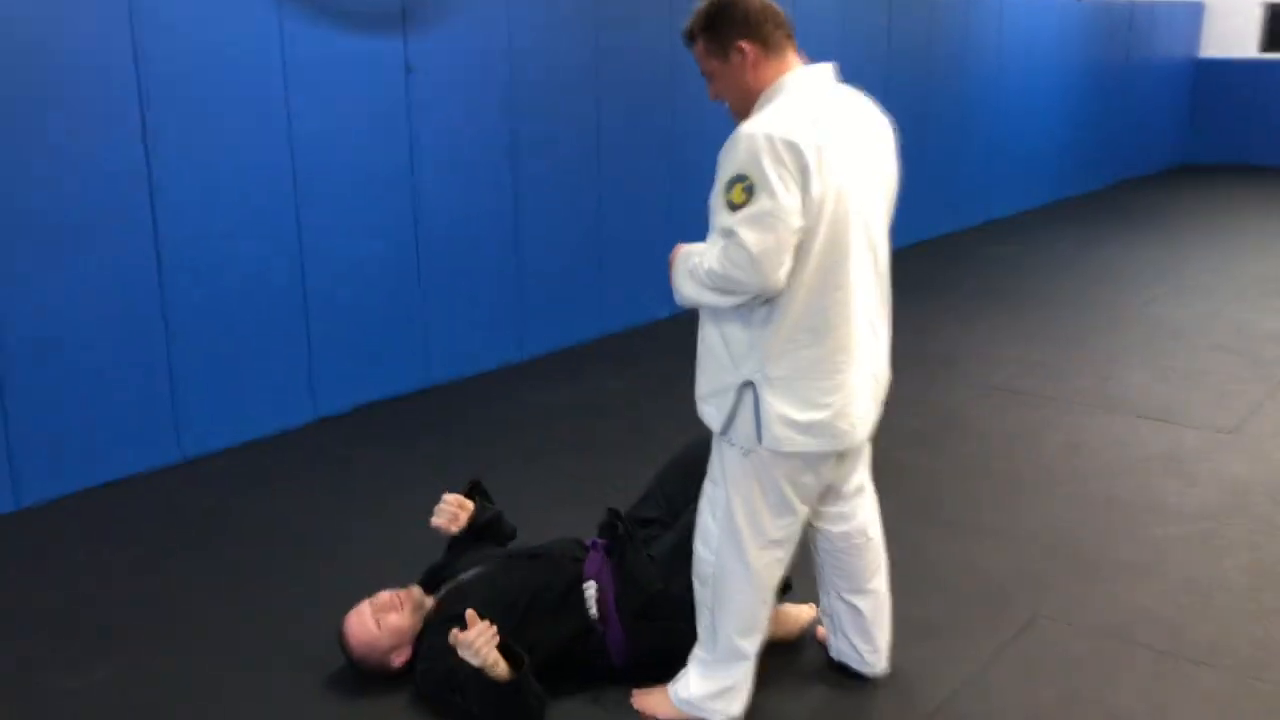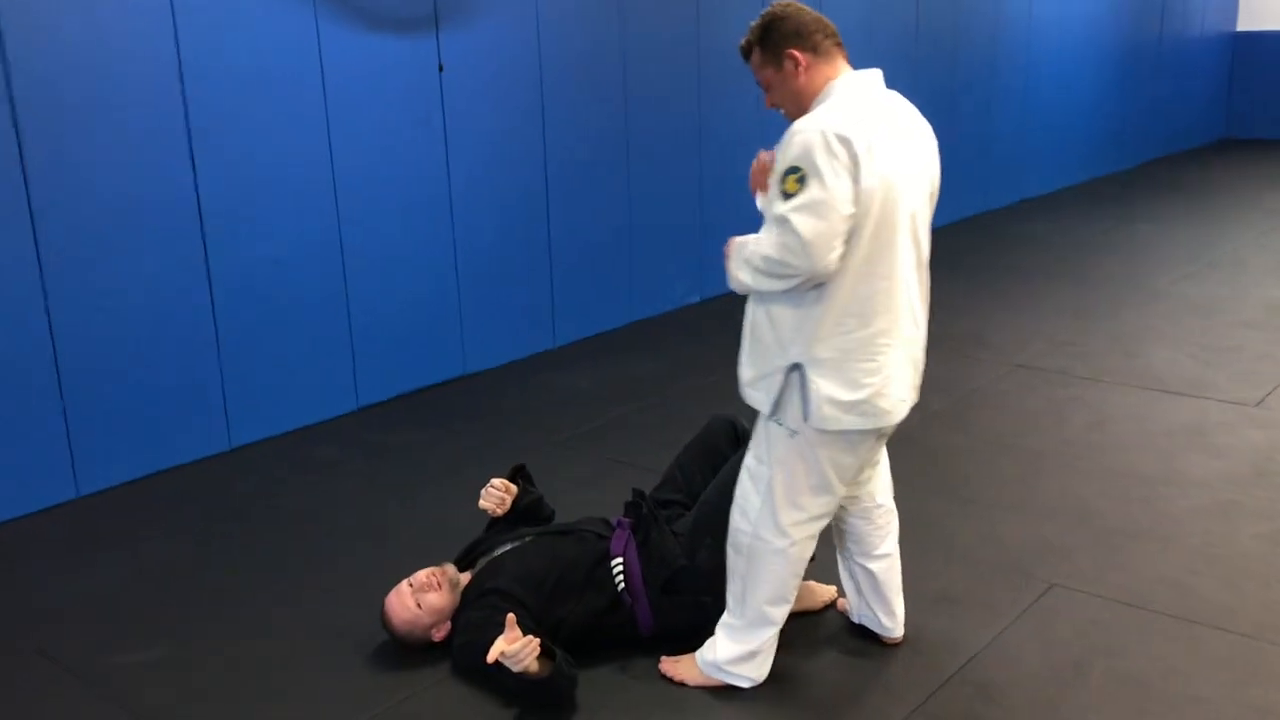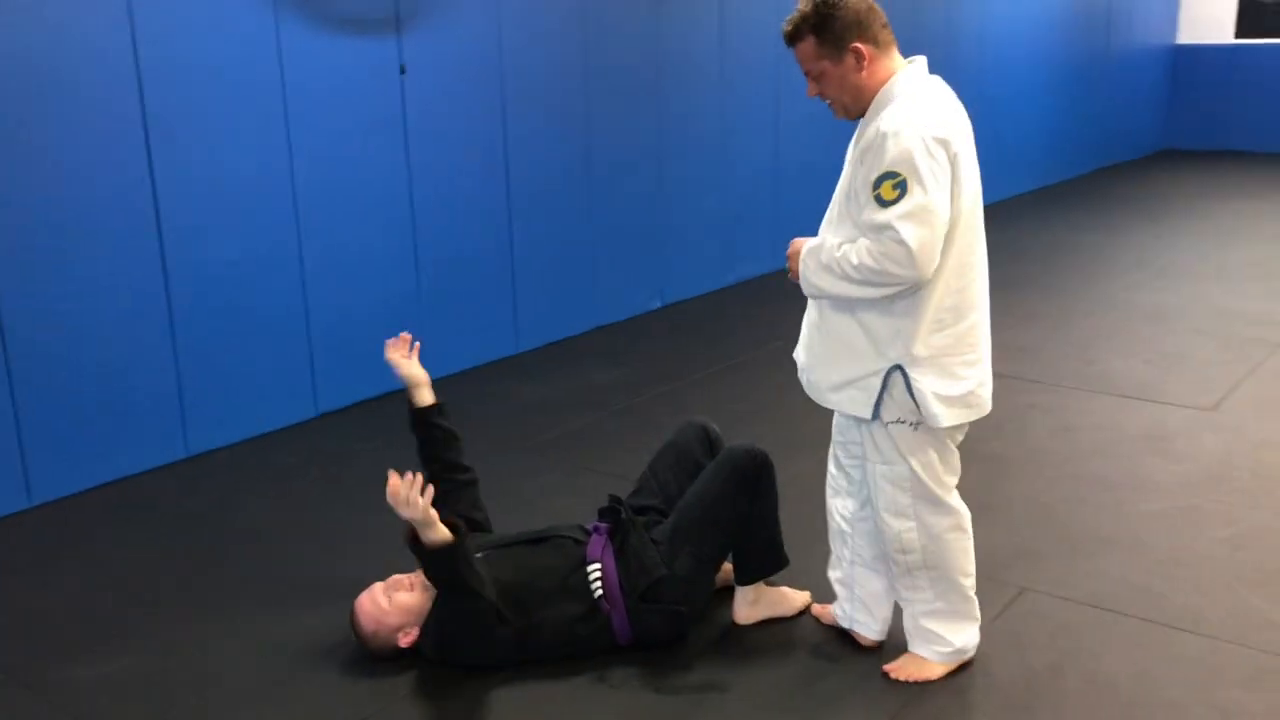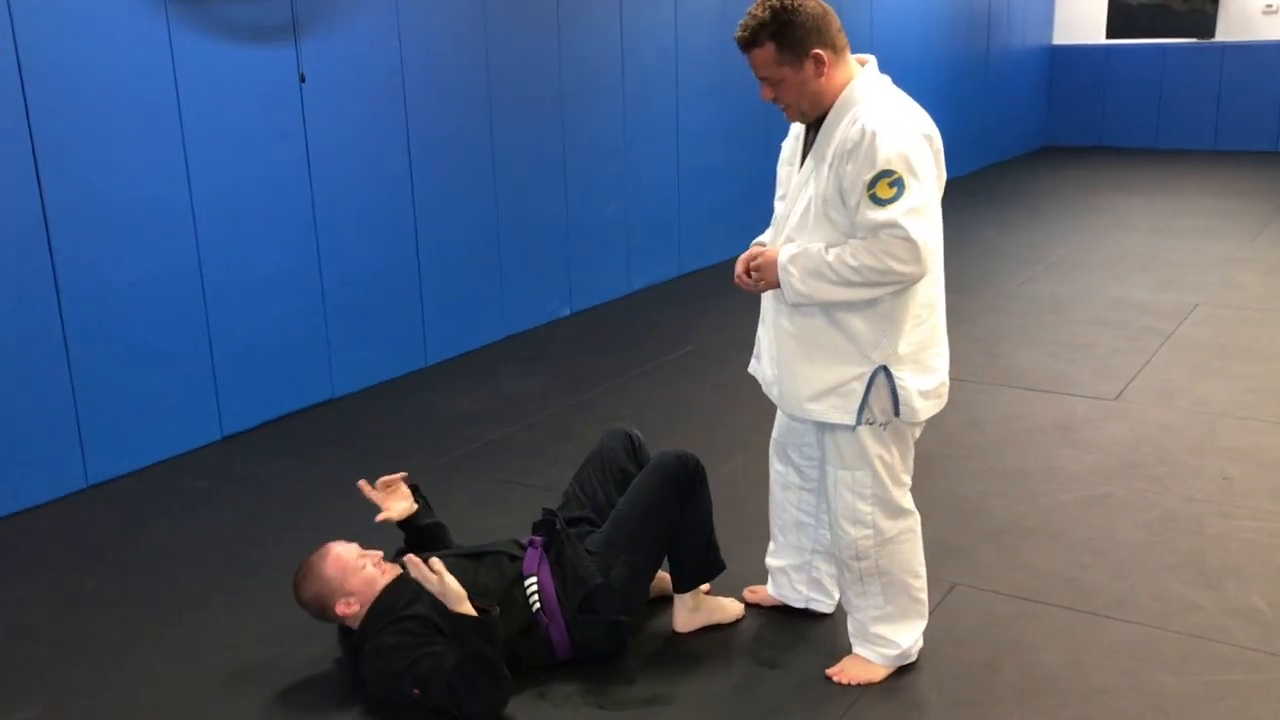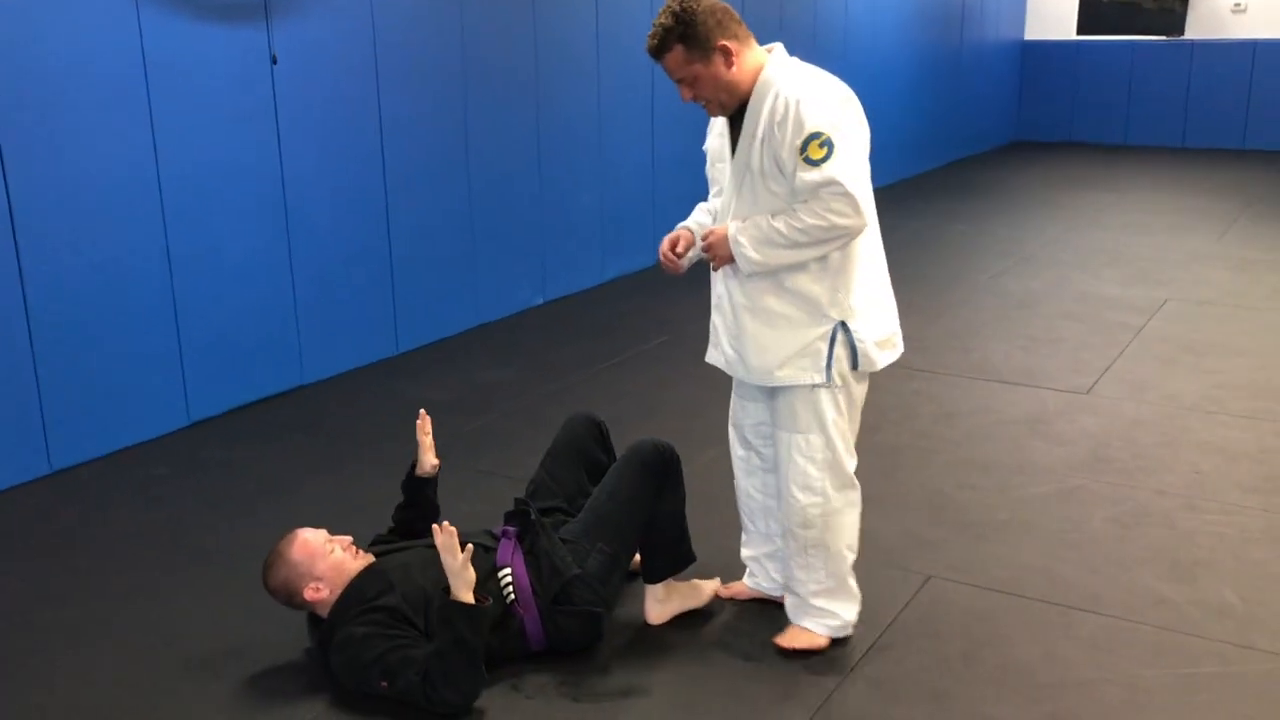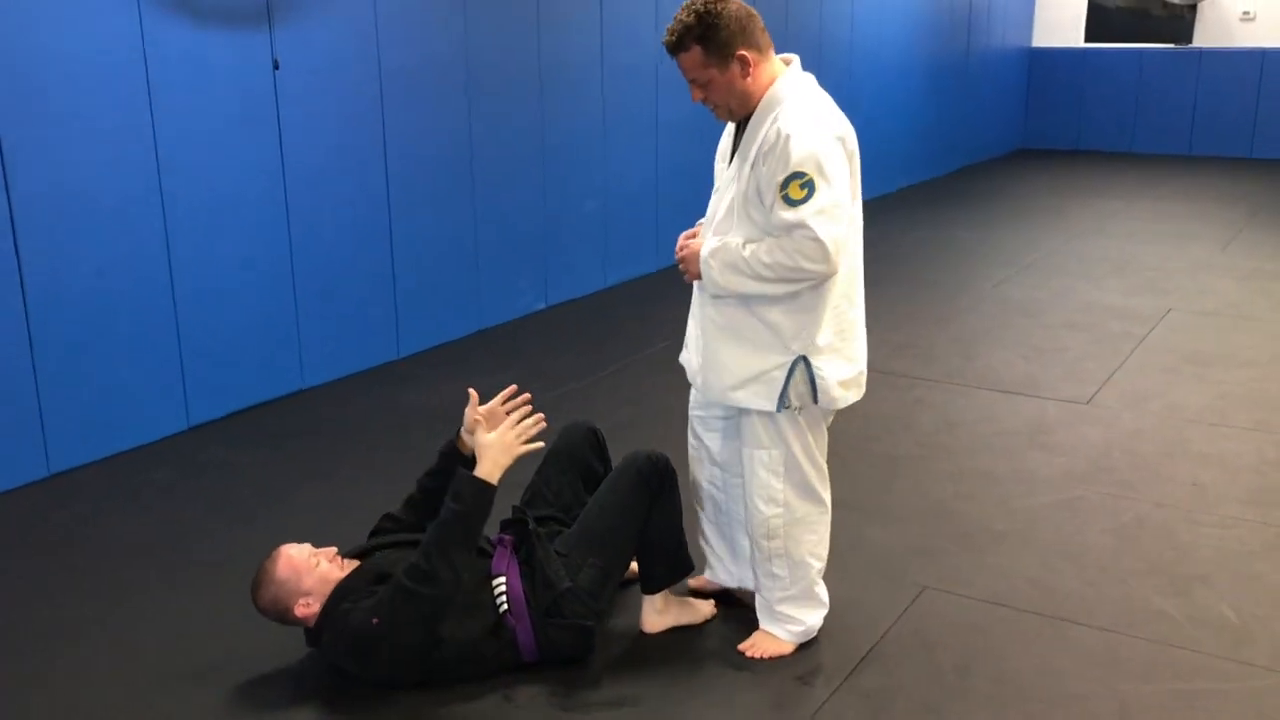
dt=0.7s
person 1, frame 1
left shoulder: (767, 136)
right shoulder: (862, 113)
left elbow: (751, 268)
left wrist: (687, 266)
right wrist: (711, 260)
left hip: (784, 387)
right hip: (850, 369)
left knee: (741, 540)
right knee: (847, 515)
right ankle: (863, 647)
person 1, frame 2
left shoulder: (821, 133)
right shoulder: (903, 117)
left elbow: (806, 254)
left wrist: (744, 257)
right wrist: (783, 198)
left hip: (825, 366)
right hip: (880, 353)
left knee: (774, 512)
right knee: (859, 488)
left ankle: (733, 655)
right ankle: (880, 610)
person 1, frame 3
left shoulder: (906, 131)
right shoulder: (907, 106)
left elbow: (901, 257)
left wrist: (811, 261)
right wrist: (825, 257)
left hip: (909, 361)
right hip: (884, 350)
left knee: (916, 504)
right knee: (857, 482)
left ankle: (948, 635)
right ankle: (861, 610)
person 1, frame 4
left shoulder: (886, 131)
right shoulder: (815, 119)
left elbow: (901, 253)
left wrist: (791, 269)
right wrist: (767, 247)
left hip: (867, 362)
right hip: (813, 350)
left knee: (867, 507)
right knee: (798, 470)
left ankle: (888, 639)
right ankle: (802, 583)
person 1, frame 5
left shoulder: (809, 102)
right shoulder: (729, 112)
left elbow: (841, 209)
left wrist: (741, 243)
right wrist: (695, 232)
left hip: (820, 328)
right hip: (760, 323)
left knee: (812, 477)
right knee: (757, 456)
left ankle: (824, 611)
right ankle: (772, 574)
person 1, frame 6
left shoulder: (804, 131)
right shoulder: (751, 113)
left elbow: (812, 252)
left wrist: (713, 261)
right wrist: (710, 233)
left hip: (787, 350)
right hip: (739, 338)
left knee: (779, 491)
right knee: (713, 454)
left ankle: (790, 616)
right ankle: (733, 570)
person 2, frame 1
left shoulder: (440, 582)
right shoulder: (440, 662)
left elbow: (497, 536)
left wrist: (468, 515)
right wrist: (494, 669)
left hip: (614, 558)
right hip: (642, 614)
left knee: (709, 454)
person 2, frame 2
left shoulder: (478, 556)
right shoulder: (477, 631)
left elbow: (540, 517)
right elbow: (557, 685)
left wrist: (512, 494)
right wrist: (529, 665)
left hip: (642, 534)
right hip: (671, 587)
left knee: (727, 432)
person 2, frame 3
left shoulder: (444, 554)
right shoulder: (450, 635)
left elbow: (451, 477)
right elbow: (476, 607)
left wrist: (420, 392)
right wrist: (425, 528)
left hip: (611, 548)
right hip: (648, 597)
left knee: (699, 437)
right knee: (747, 465)
left ankle: (717, 565)
right ankle: (751, 596)
person 2, frame 4
left shoulder: (377, 601)
right shoulder: (389, 656)
left elbow: (438, 555)
left wrist: (412, 514)
right wrist: (460, 606)
left hip: (547, 557)
right hip: (582, 602)
left knee: (623, 444)
right knee: (678, 468)
left ankle: (653, 573)
right ankle: (691, 604)
person 2, frame 5
left shoulder: (356, 582)
right shoulder: (360, 646)
left elbow: (412, 535)
left wrist: (423, 471)
right wrist: (462, 591)
left hip: (521, 544)
right hip: (560, 593)
left knee: (584, 429)
right knee: (653, 458)
left ankle: (624, 549)
right ankle: (661, 591)
person 2, frame 6
left shoulder: (349, 578)
right shoulder: (362, 632)
left elbow: (416, 515)
right elbow: (435, 571)
left wrist: (466, 442)
right wrist: (488, 469)
left hip: (516, 558)
right hip: (549, 605)
left knee: (581, 438)
right knee: (648, 469)
left ankle: (620, 558)
right ankle: (659, 603)
